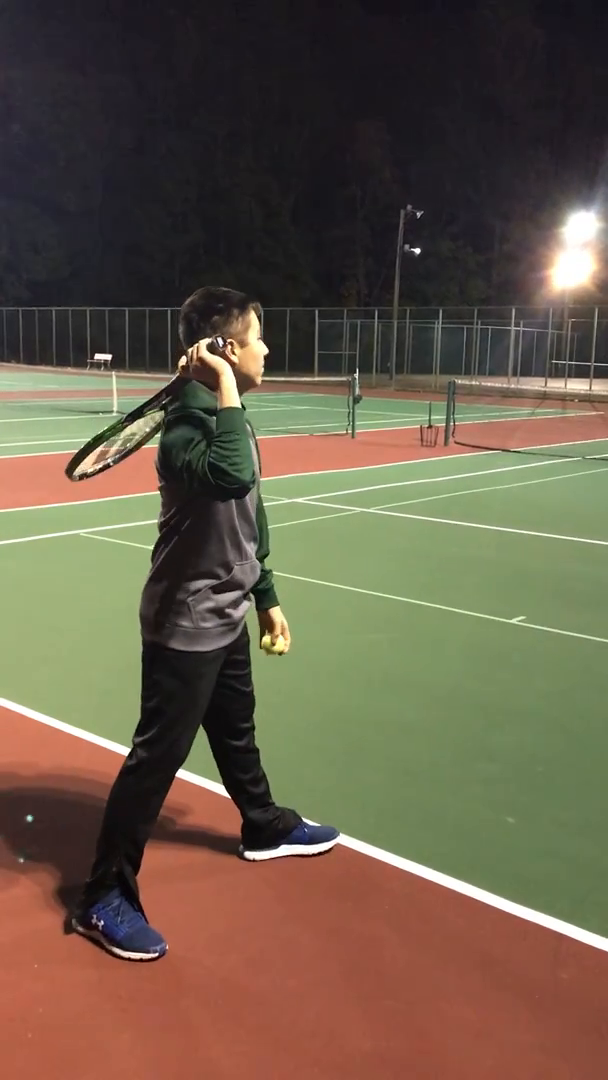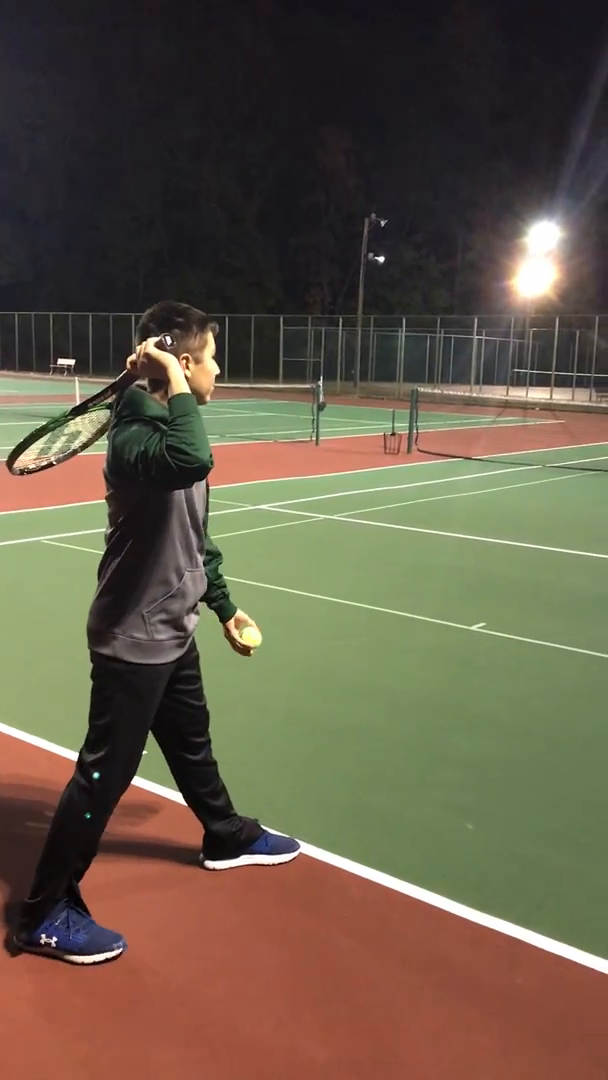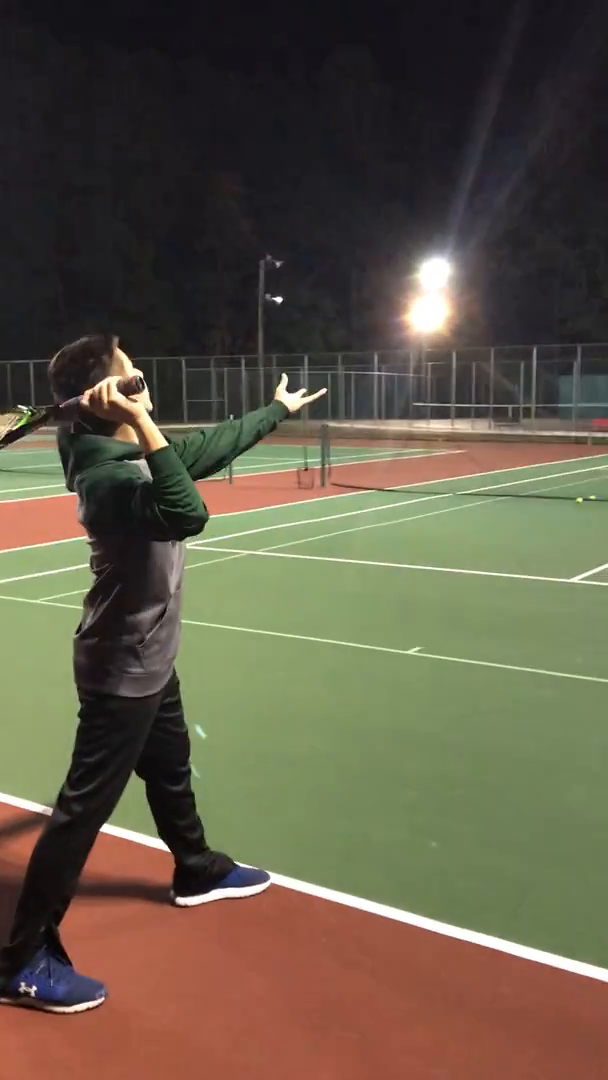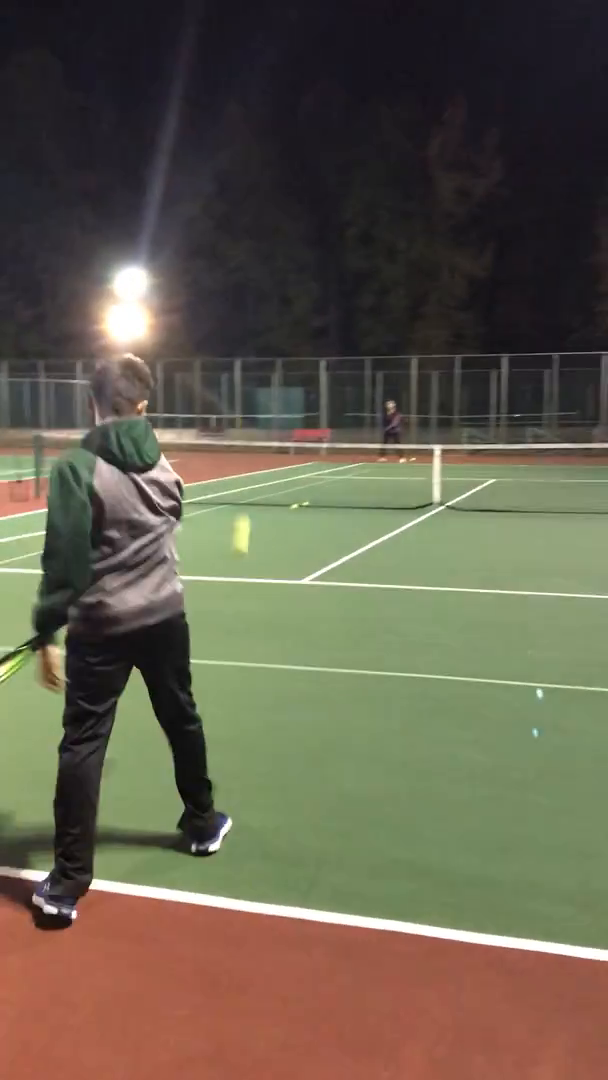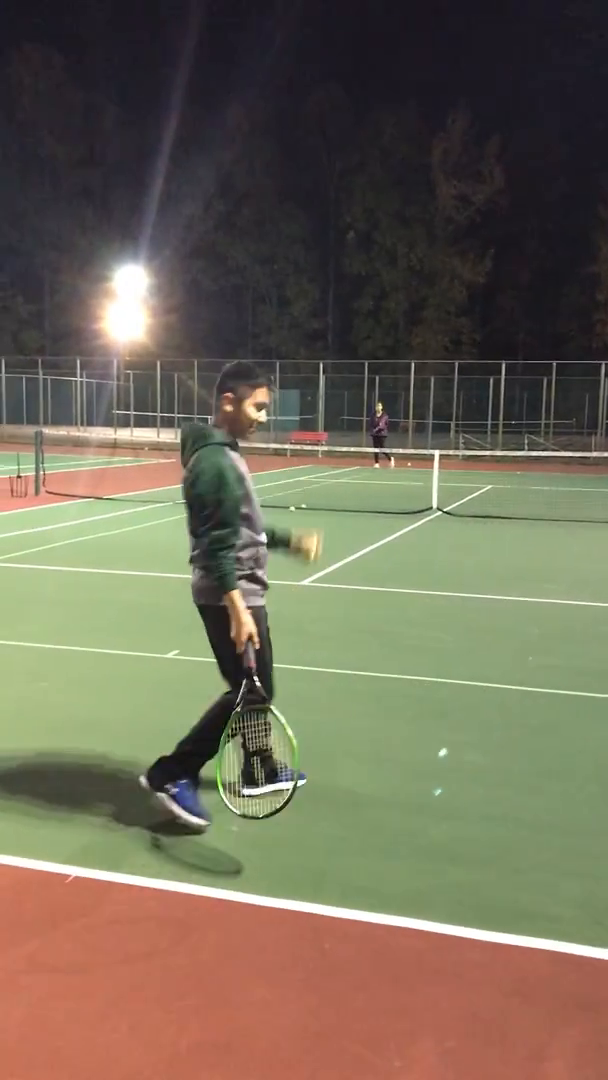
dt=1s
person 1, frame 1
left shoulder: (229, 418)
right shoulder: (186, 428)
right elbow: (232, 479)
left wrist: (266, 597)
right wrist: (226, 392)
left hip: (227, 616)
right hip: (183, 625)
left knee: (236, 729)
right knee: (157, 756)
left ankle: (265, 828)
right ankle: (106, 897)
person 1, frame 2
left shoulder: (172, 430)
right shoulder: (134, 435)
right elbow: (193, 461)
left wrist: (224, 607)
right wrist: (173, 385)
left hip: (173, 631)
right hip: (132, 639)
left knee: (192, 741)
right knee: (104, 773)
left ankle: (228, 837)
right ankle: (46, 913)
person 1, frame 3
left shoulder: (131, 454)
right shoulder: (108, 480)
left elbow: (210, 448)
right elbow: (187, 516)
left wrist: (275, 411)
right wrist: (143, 423)
left hip: (148, 657)
right hip: (120, 669)
left knee: (170, 762)
right knee: (86, 805)
left ankle: (197, 870)
person 1, frame 4
left shoulder: (77, 469)
right shoulder: (165, 466)
left elbow: (63, 563)
left wrist: (49, 638)
left hip: (102, 626)
right hip: (164, 615)
left knee: (82, 743)
right knee: (182, 721)
left ankle: (70, 881)
right ankle: (203, 824)
person 1, frame 5
left shoulder: (225, 454)
right shoulder: (213, 463)
right elbow: (215, 542)
left wrist: (287, 540)
right wrist: (236, 606)
left hip: (248, 592)
right hip: (228, 596)
left knee: (259, 682)
right knee: (244, 691)
right ankle: (170, 774)
